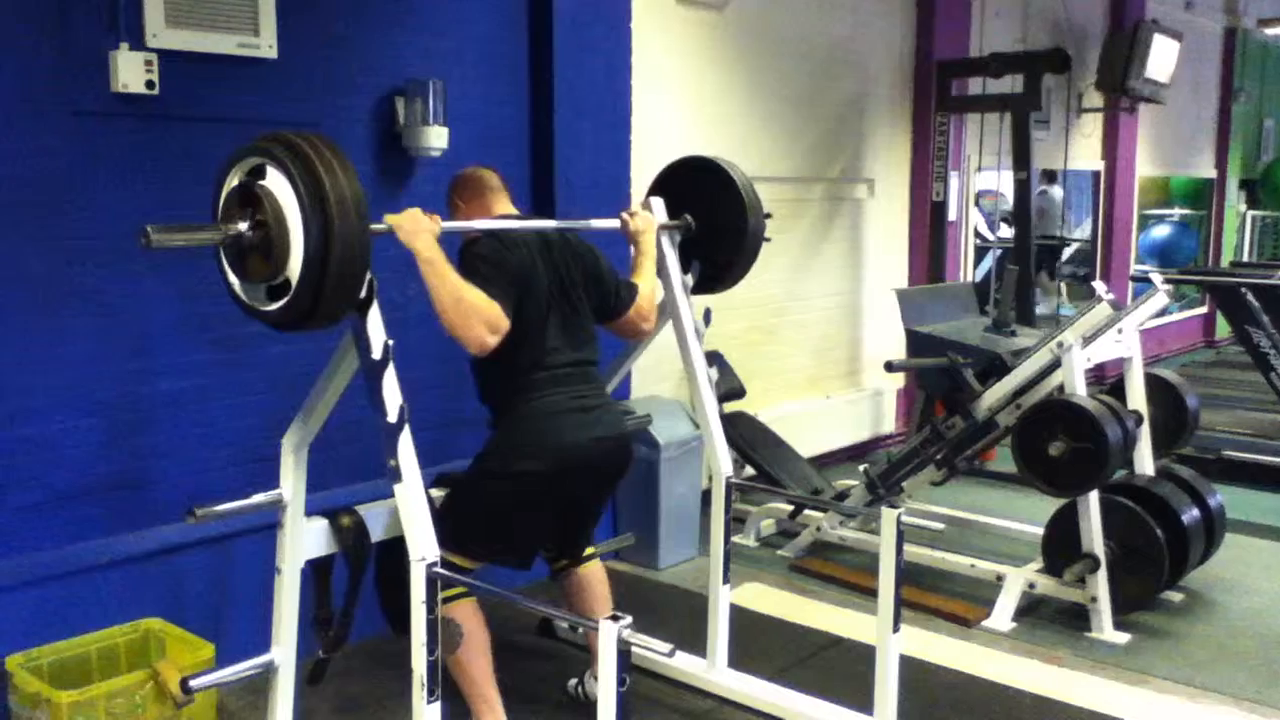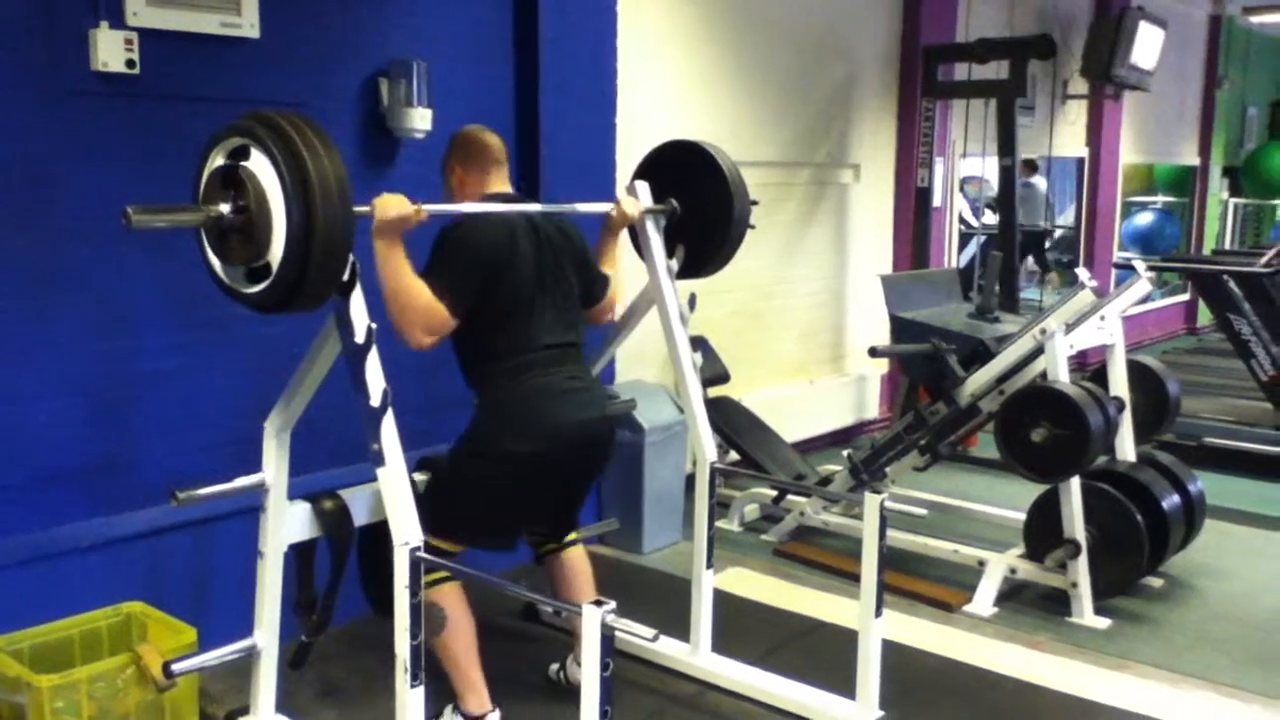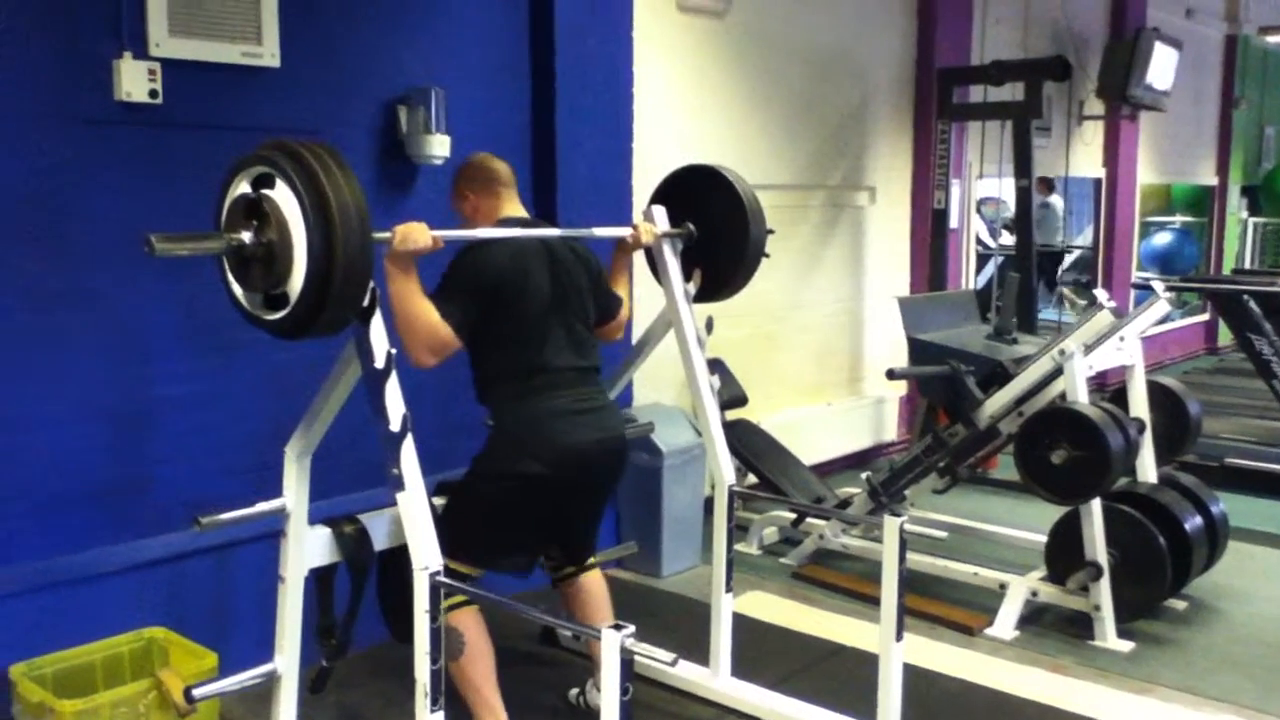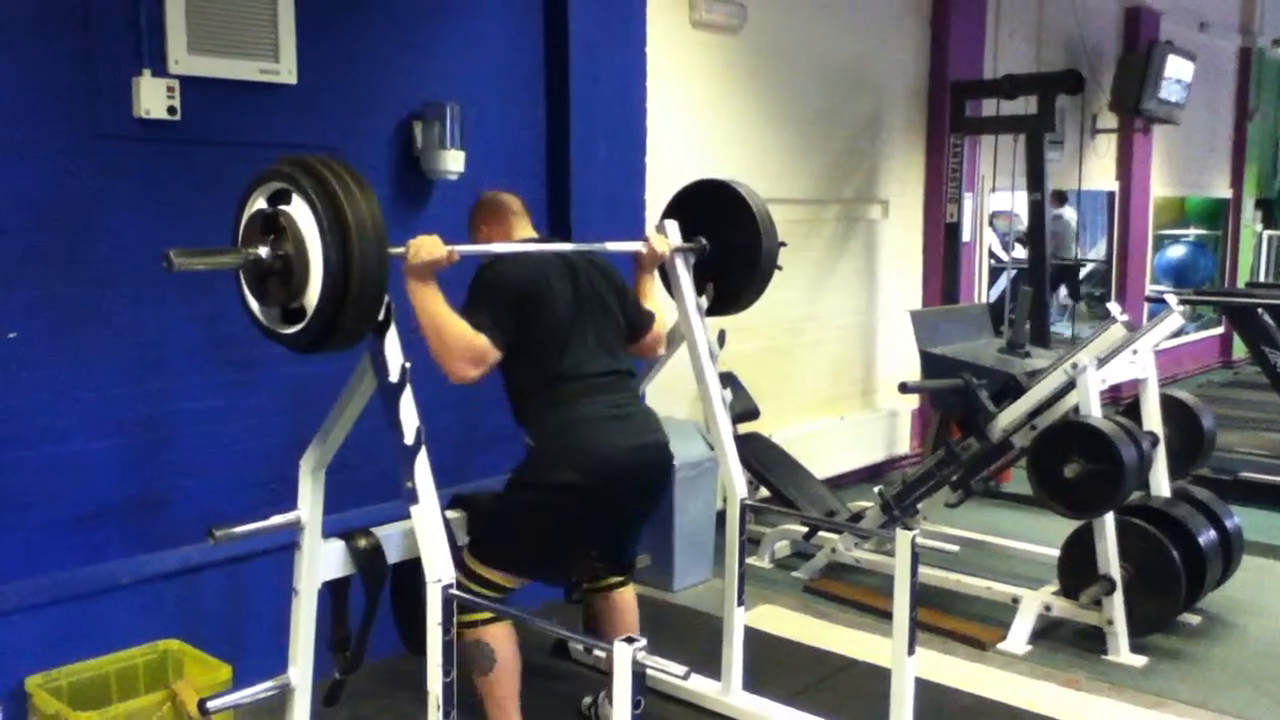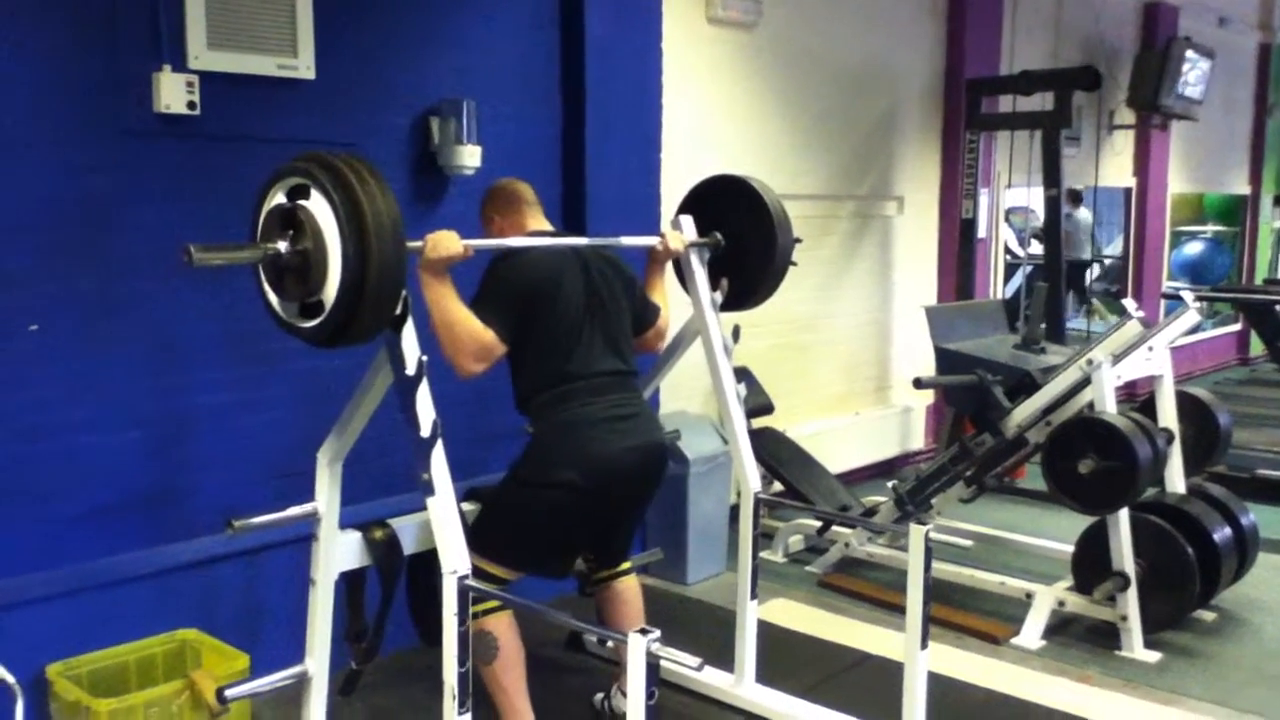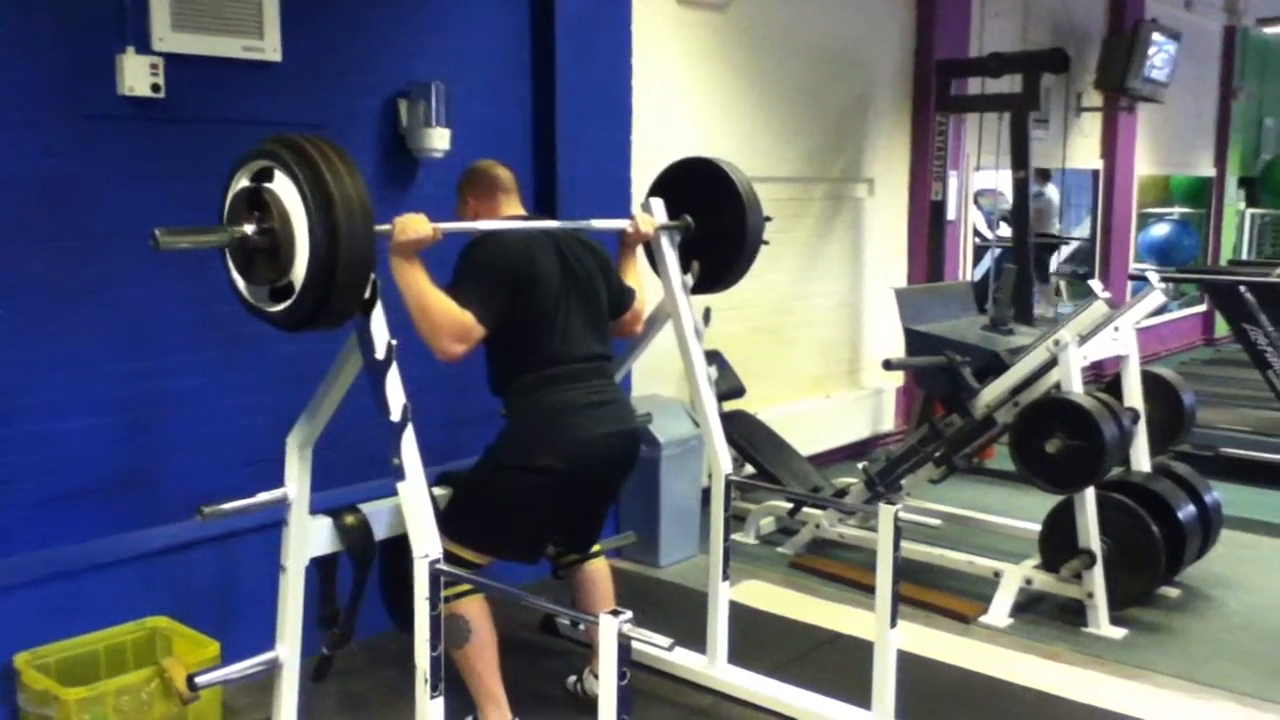
dt=0.7s
person 1, frame 1
left shoulder: (487, 248)
right shoulder: (574, 245)
left elbow: (482, 333)
right elbow: (642, 320)
left wrist: (424, 245)
right wrist: (646, 243)
left hip: (539, 443)
right hip: (608, 435)
left knee: (438, 571)
right knee: (571, 546)
person 1, frame 2
left shoulder: (469, 233)
right shoulder: (560, 227)
left elbow: (421, 328)
right elbow: (602, 310)
left wrist: (387, 239)
right wrist: (614, 233)
left hip: (520, 424)
right hip: (591, 413)
left knee: (425, 555)
right knee: (556, 531)
right ankle: (588, 662)
person 1, frame 3
left shoulder: (482, 258)
right shoulder: (576, 250)
left elbow: (427, 349)
right elbow: (614, 326)
left wrist: (400, 267)
right wrist: (626, 255)
left hip: (534, 444)
right hip: (605, 434)
left knee: (443, 580)
right knee: (573, 556)
person 1, frame 4
left shoulder: (503, 274)
right shoulder: (596, 266)
left elbow: (464, 362)
right elbow: (652, 342)
left wrist: (420, 280)
right wrist: (647, 271)
left hip: (576, 454)
right hip: (648, 446)
left knee: (473, 592)
right knee: (609, 569)
person 1, frame 5
left shoulder: (515, 267)
right shoulder: (606, 261)
left elbow: (471, 355)
right elbow: (653, 337)
left wrist: (434, 275)
right wrist: (659, 265)
left hip: (575, 450)
right hip: (644, 440)
left knee: (477, 581)
right knee: (609, 558)
person 1, frame 6
left shoulder: (492, 250)
right shoulder: (583, 245)
left elbow: (452, 339)
right elbow: (632, 322)
left wrist: (405, 259)
right wrist: (631, 249)
left hip: (553, 436)
right hip: (618, 427)
left knee: (449, 565)
right knee: (577, 543)
right ankle: (606, 674)
